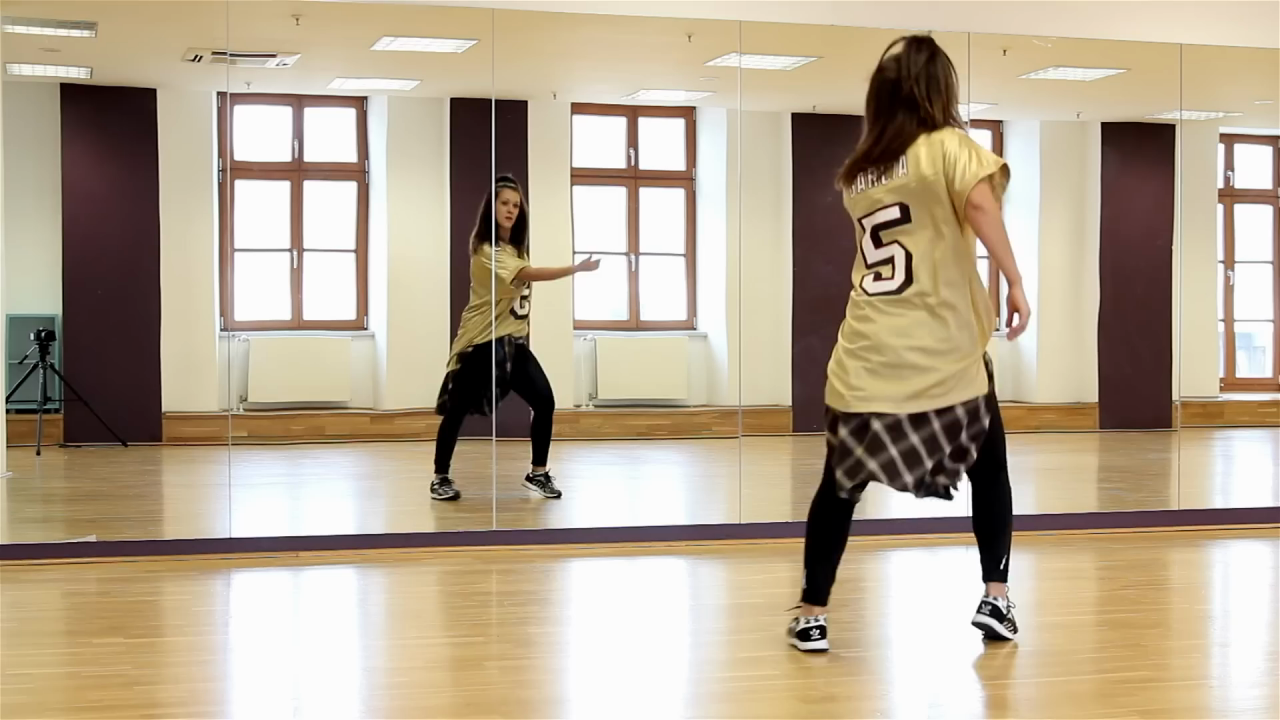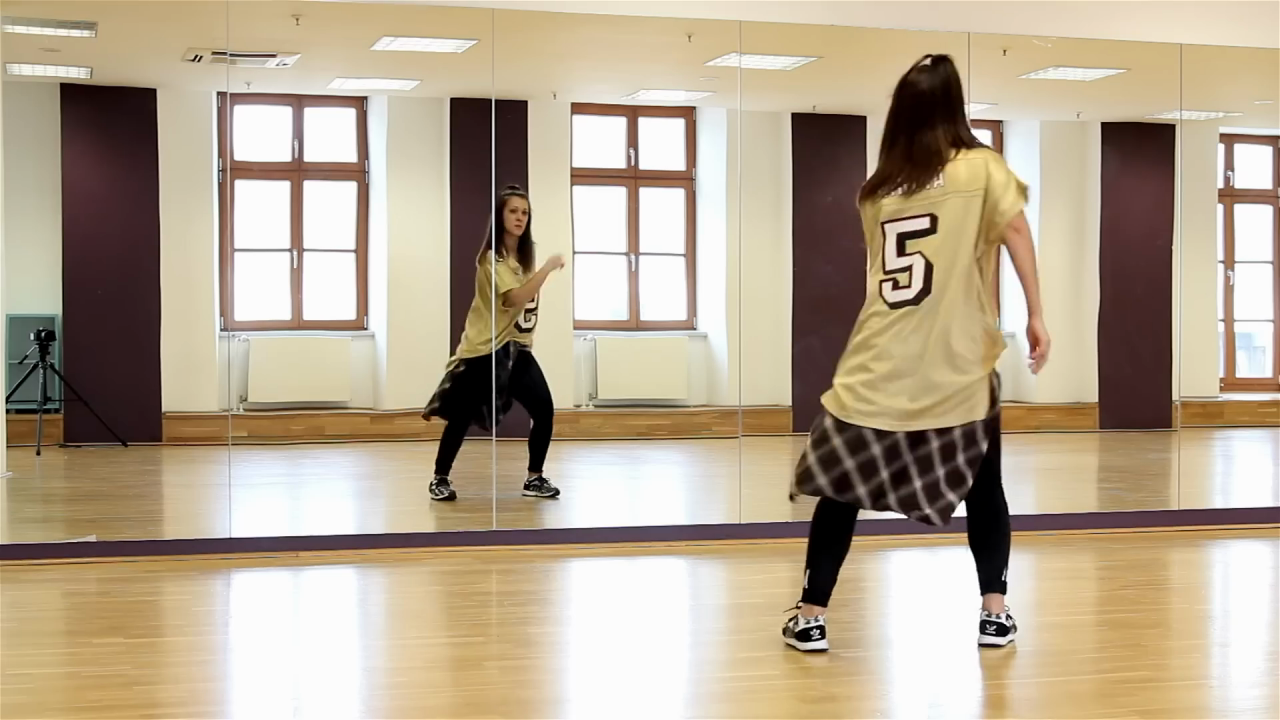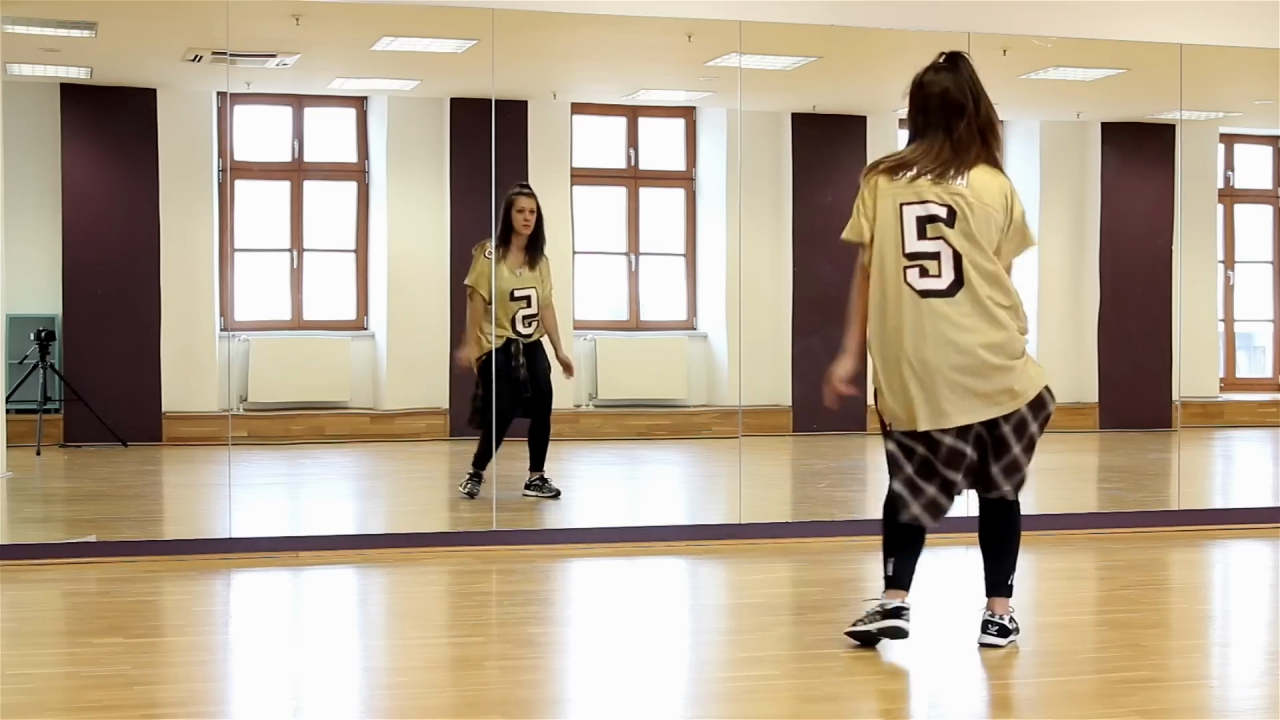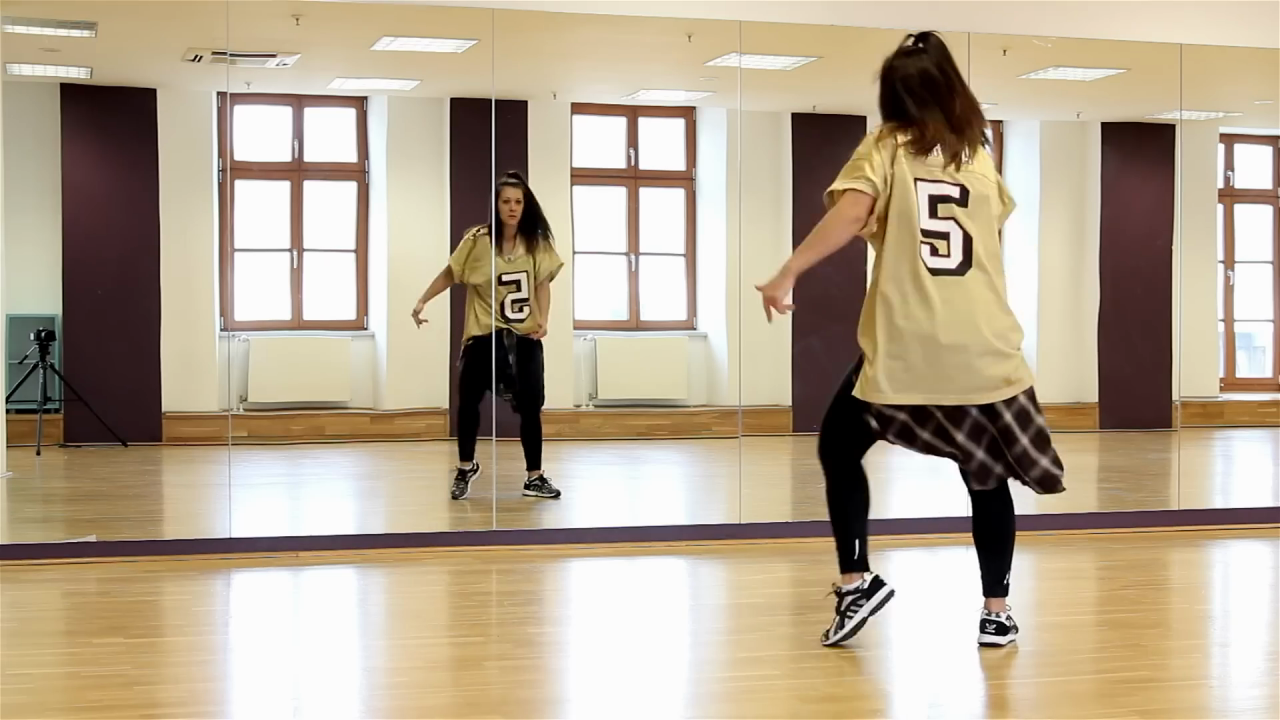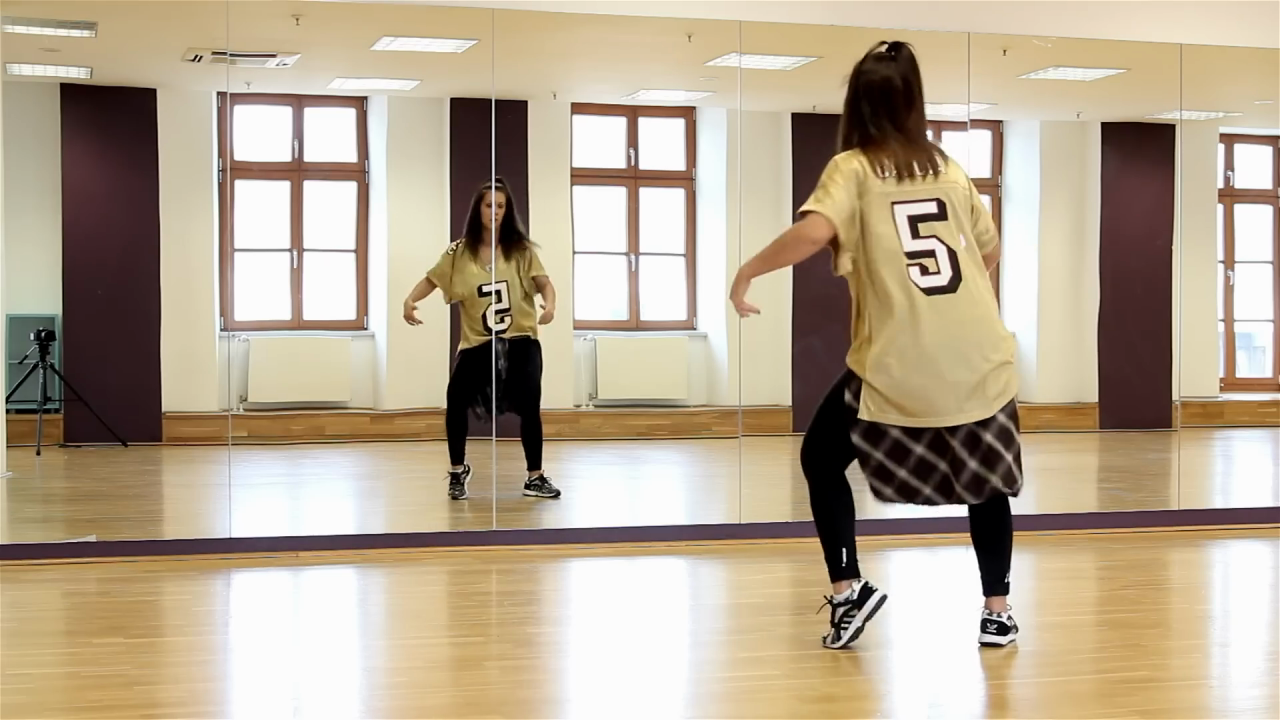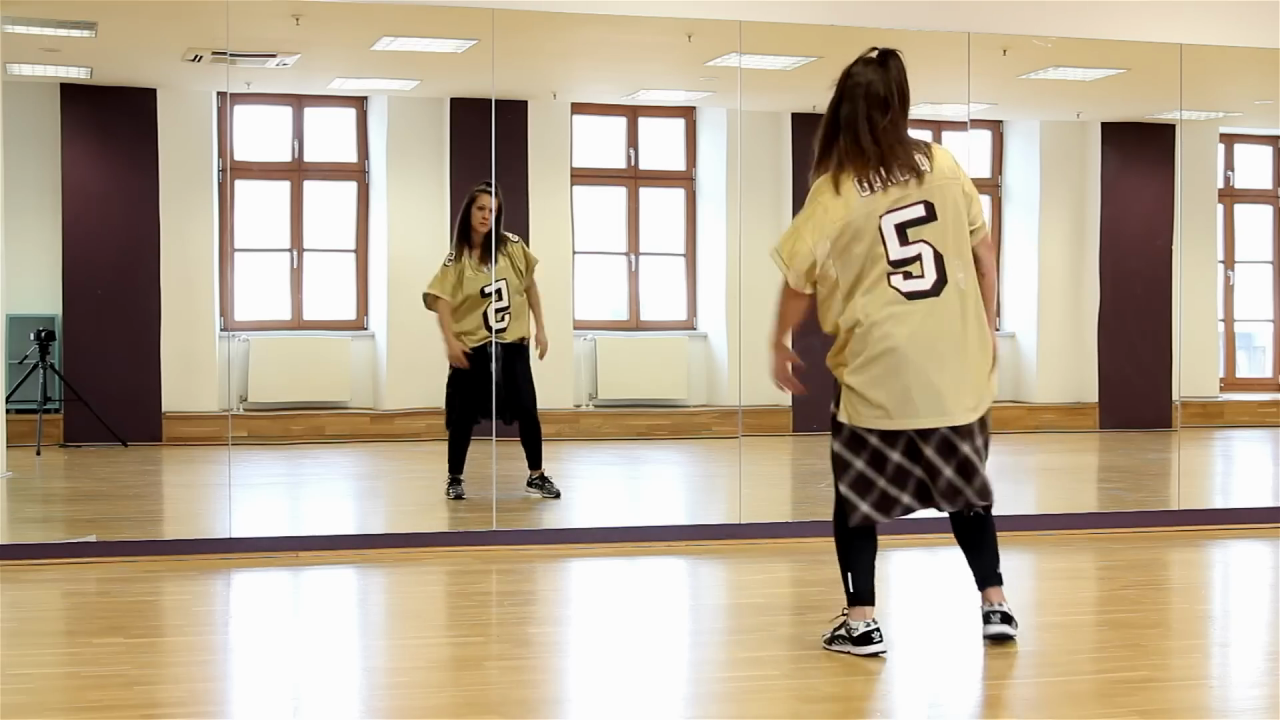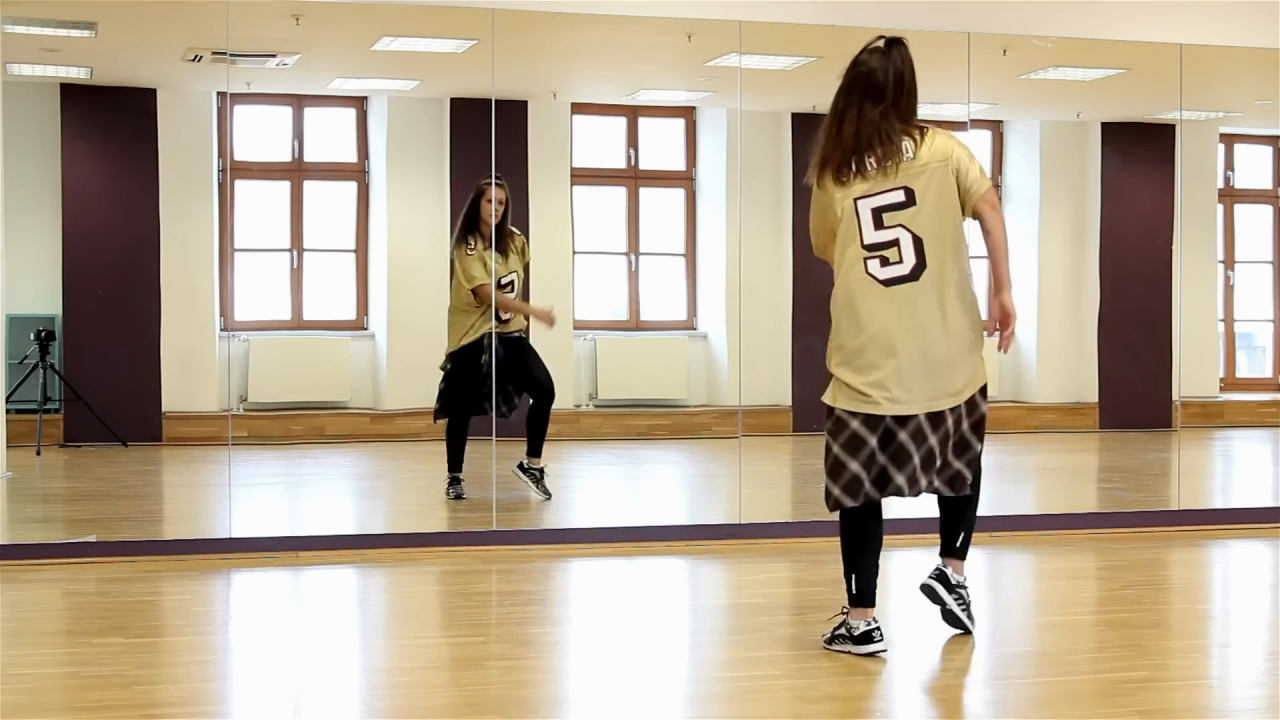
dt=0.2s
person 1, frame 1
left shoulder: (856, 173)
right shoulder: (950, 147)
right elbow: (980, 204)
right wrist: (1015, 284)
left hip: (869, 355)
right hip: (946, 349)
left knee: (841, 485)
right knee: (988, 469)
left ankle: (812, 615)
right ankle: (995, 598)
person 1, frame 2
left shoulder: (874, 191)
right shoulder: (980, 168)
right elbow: (1014, 231)
right wrist: (1037, 315)
left hip: (877, 368)
right hip: (954, 364)
left knee: (843, 488)
right knee: (982, 481)
left ankle: (810, 612)
right ankle: (995, 610)
person 1, frame 3
left shoulder: (884, 176)
right shoulder: (995, 182)
left elbow: (866, 268)
right elbow: (1001, 267)
left wrist: (850, 352)
left hip: (908, 363)
right hip: (987, 362)
left knee: (913, 480)
right knee: (997, 485)
left ankle: (893, 599)
right ankle: (999, 611)
person 1, frame 4
left shoulder: (884, 146)
right shoulder: (979, 158)
left elbow: (849, 213)
left wrist: (785, 274)
left hip: (903, 345)
right hip: (983, 346)
left knee: (839, 449)
right knee: (989, 479)
left ankle: (855, 582)
right ankle: (996, 611)
person 1, frame 5
left shoulder: (852, 168)
right shoulder: (948, 166)
left elbow: (812, 233)
right elbow: (989, 249)
left wrist: (744, 272)
left hip: (898, 359)
right hip: (977, 358)
left knee: (822, 458)
right knee: (985, 482)
left ankle: (849, 589)
right ankle: (997, 610)
person 1, frame 6
left shoulder: (833, 187)
right shoulder: (939, 162)
left elbow: (799, 285)
right elbow: (982, 247)
left wrist: (780, 345)
right wrist: (987, 325)
left hip: (881, 367)
right hip: (953, 361)
left knee: (855, 489)
right knee: (961, 480)
left ankle: (860, 618)
right ankle: (995, 603)
person 1, frame 7
left shoulder: (831, 170)
right shoulder: (940, 148)
right elbow: (986, 205)
right wrist: (1005, 289)
left hip: (866, 353)
right hip: (944, 346)
left knee: (860, 485)
right knee: (961, 459)
left ankle: (860, 619)
right ankle: (951, 570)
person 2, frame 1
left shoulder: (514, 245)
right shoulder: (486, 249)
right elbow: (531, 275)
right wrist: (577, 268)
left hip: (513, 342)
right hip: (483, 341)
left knee: (545, 401)
right knee: (457, 408)
left ankle: (538, 474)
right ankle: (440, 479)
person 2, frame 2
left shoulder: (526, 254)
right shoulder: (492, 257)
right elbow: (523, 295)
right wrist: (549, 266)
left hip: (518, 349)
right hip: (486, 348)
left knee: (544, 409)
right knee: (464, 415)
left ankle: (534, 478)
right ankle: (440, 480)
person 2, frame 3
left shoulder: (538, 258)
right shoulder: (491, 252)
left elbow: (547, 304)
right elbow: (475, 297)
left wrist: (560, 352)
right wrist: (470, 342)
left hip: (531, 347)
right hip: (496, 347)
left knee: (541, 409)
right knee: (503, 412)
left ankle: (536, 478)
right ankle: (475, 473)
person 2, frame 4
left shoulder: (537, 241)
right shoulder: (480, 239)
left elbow: (543, 282)
right elbow: (450, 272)
left wrist: (542, 315)
right wrist: (422, 301)
left hip: (525, 338)
right hip: (484, 335)
left knee: (530, 406)
right knee: (469, 396)
left ankle: (534, 478)
right ankle: (466, 468)
person 2, frame 5
left shoulder: (520, 246)
right shoulder: (461, 250)
left elbow: (542, 282)
right elbow: (431, 279)
left wrist: (549, 305)
right wrist: (410, 301)
left hip: (521, 341)
right hip: (477, 344)
left knee: (529, 407)
right knee: (457, 403)
left ankle: (535, 477)
right ankle: (458, 470)
person 2, frame 6
left shoulder: (510, 245)
right shoulder: (456, 259)
left elbow: (529, 284)
right elbow: (439, 300)
left wrist: (540, 327)
right wrist: (449, 338)
left hip: (511, 344)
right hip: (473, 349)
left knee: (526, 408)
right knee: (464, 415)
left ankle: (537, 476)
right ankle: (454, 478)
person 2, frame 7
left shoulder: (513, 239)
right shoulder: (466, 248)
right elbow: (490, 295)
right wrist: (534, 311)
left hip: (512, 335)
right hip: (474, 339)
left knee: (544, 391)
right knee: (461, 409)
left ankle: (532, 465)
right ankle: (454, 477)
